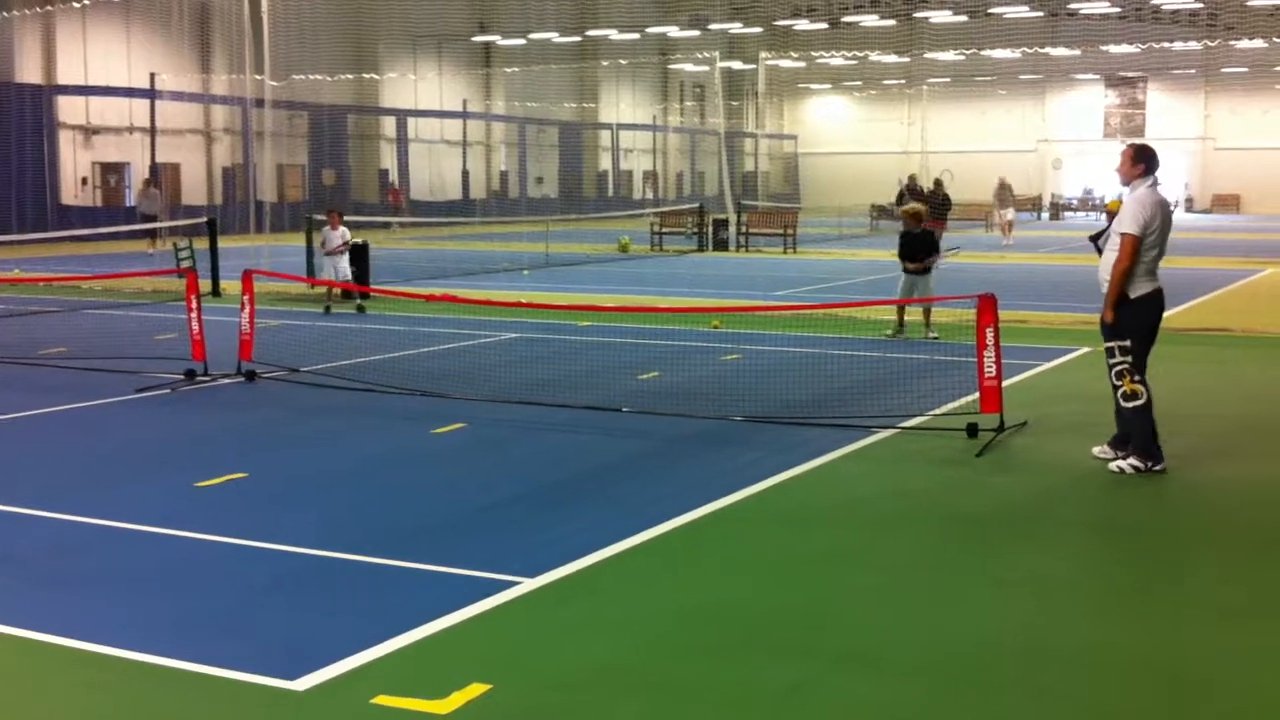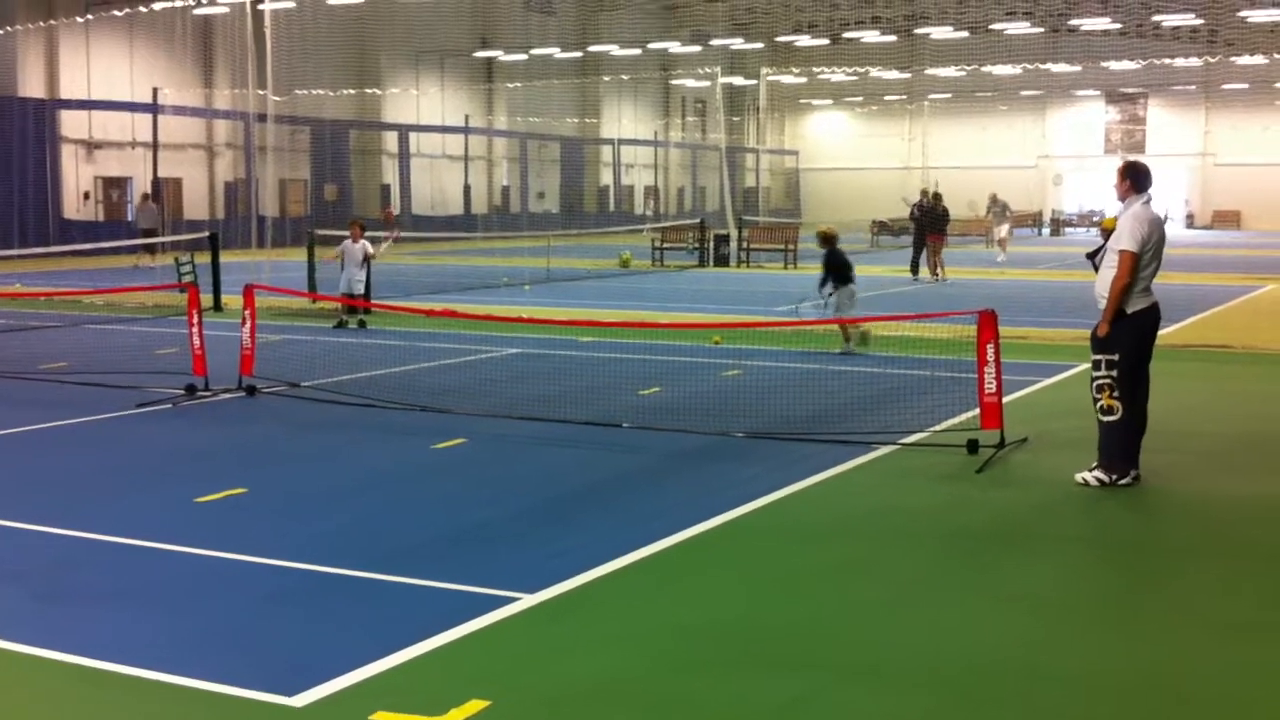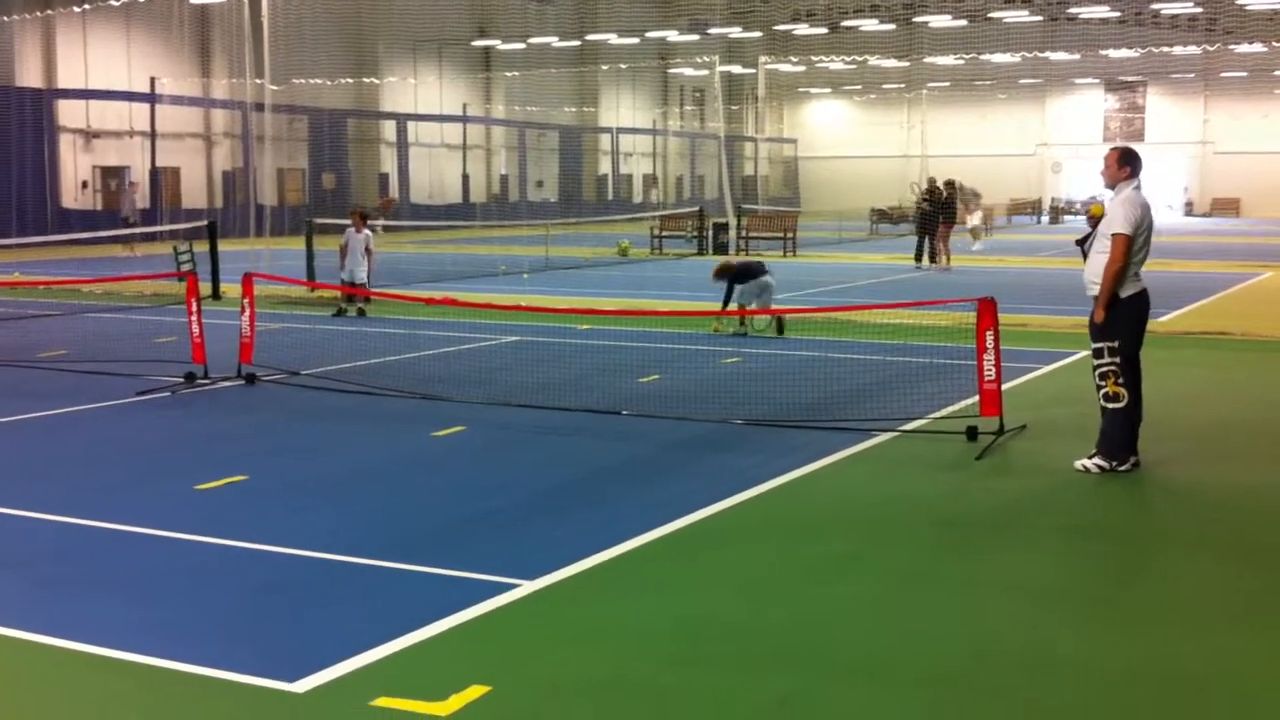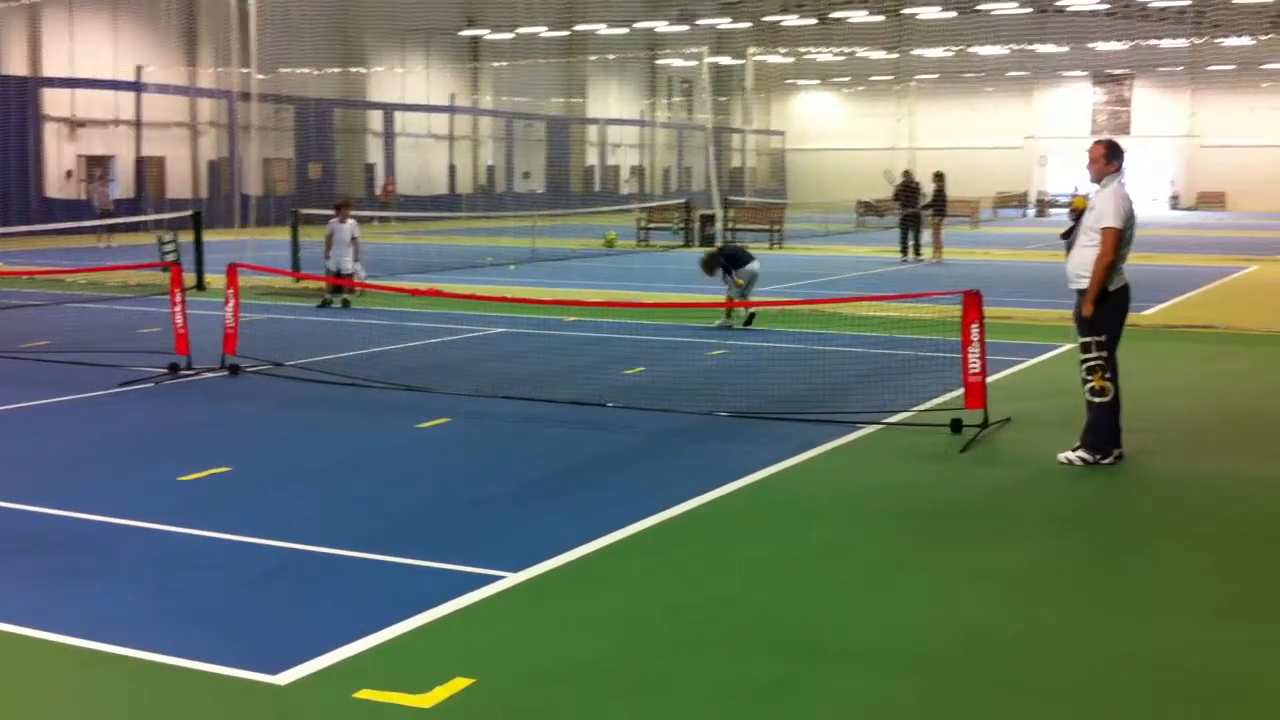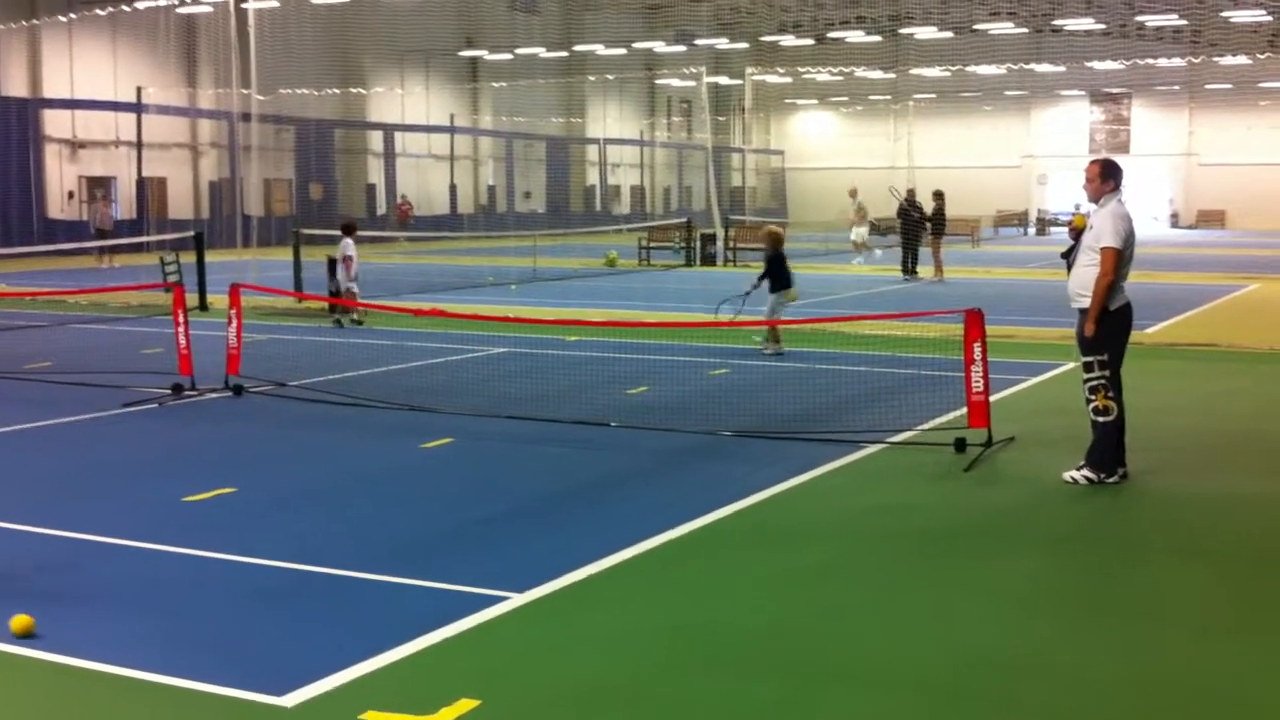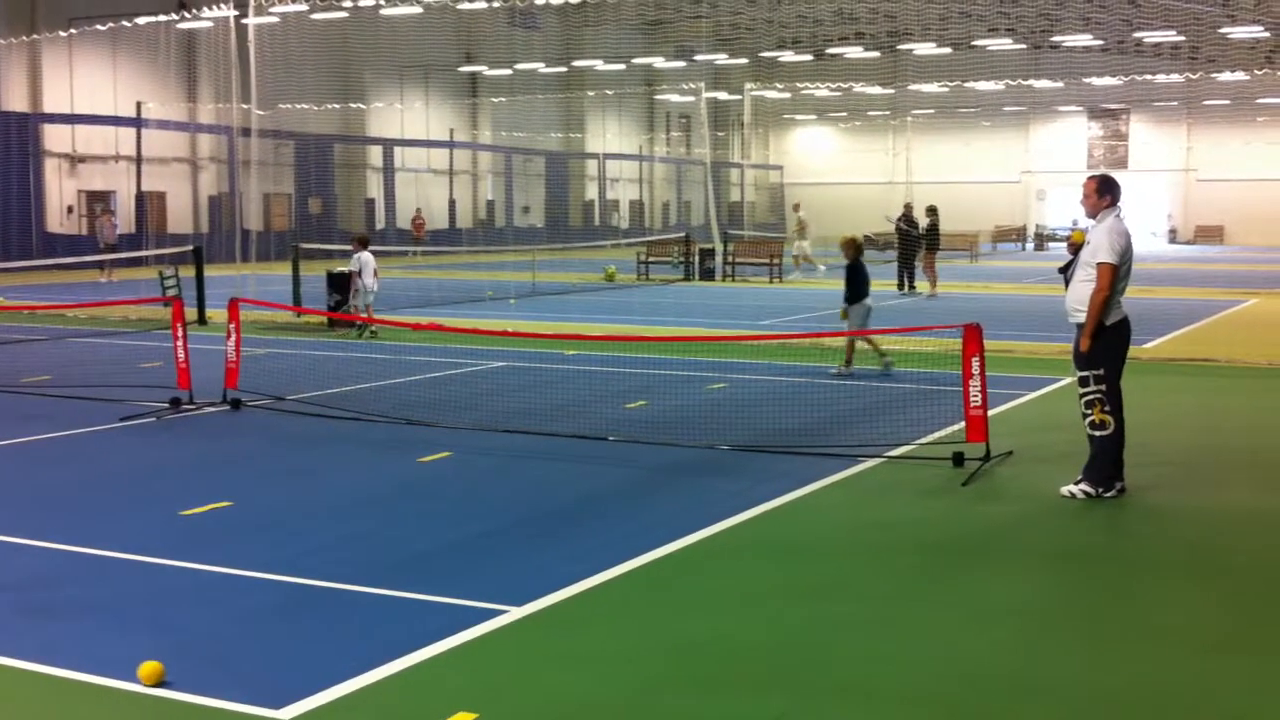
dt=0.7s
person 1, frame 1
left shoulder: (1137, 202)
right shoulder: (1158, 202)
left elbow: (1125, 261)
left wrist: (1109, 305)
right wrist: (1117, 223)
left hip: (1130, 300)
right hip: (1146, 296)
left knee: (1126, 377)
right knee: (1127, 374)
left ankle: (1146, 454)
right ankle: (1125, 442)
person 1, frame 2
left shoulder: (1133, 218)
right shoulder: (1150, 217)
left elbow: (1124, 277)
left wrist: (1106, 321)
right wrist: (1111, 241)
left hip: (1125, 316)
right hip: (1143, 312)
left knee: (1109, 392)
right knee: (1131, 391)
left ankle: (1114, 467)
right ankle: (1126, 463)
person 1, frame 3
left shoulder: (1124, 203)
right shoulder: (1134, 201)
left elbow: (1117, 261)
left wrist: (1101, 306)
right wrist: (1099, 226)
left hip: (1117, 302)
right hip: (1129, 299)
left knee: (1110, 379)
right knee: (1124, 378)
left ankle: (1114, 454)
right ankle: (1124, 449)
person 1, frame 4
left shoulder: (1112, 197)
right shoulder: (1104, 194)
left elbow: (1107, 254)
left wrist: (1090, 300)
right wrist: (1080, 219)
left hip: (1101, 295)
right hip: (1097, 294)
left knee: (1097, 371)
right knee: (1100, 370)
left ankle: (1098, 447)
right ankle: (1106, 442)
person 1, frame 5
left shoulder: (1111, 215)
right shoulder: (1104, 213)
left elbow: (1107, 274)
left wrist: (1092, 320)
right wrist: (1080, 238)
left hip: (1103, 315)
right hip: (1100, 313)
left knee: (1100, 390)
right knee: (1104, 390)
left ankle: (1103, 466)
right ankle: (1110, 461)
person 1, frame 6
left shoulder: (1108, 231)
right shoulder: (1104, 228)
left elbow: (1102, 289)
left wrist: (1087, 335)
right wrist: (1078, 253)
left hip: (1100, 330)
right hip: (1103, 329)
left knee: (1097, 406)
right knee: (1105, 405)
left ankle: (1101, 480)
right ankle: (1108, 475)
